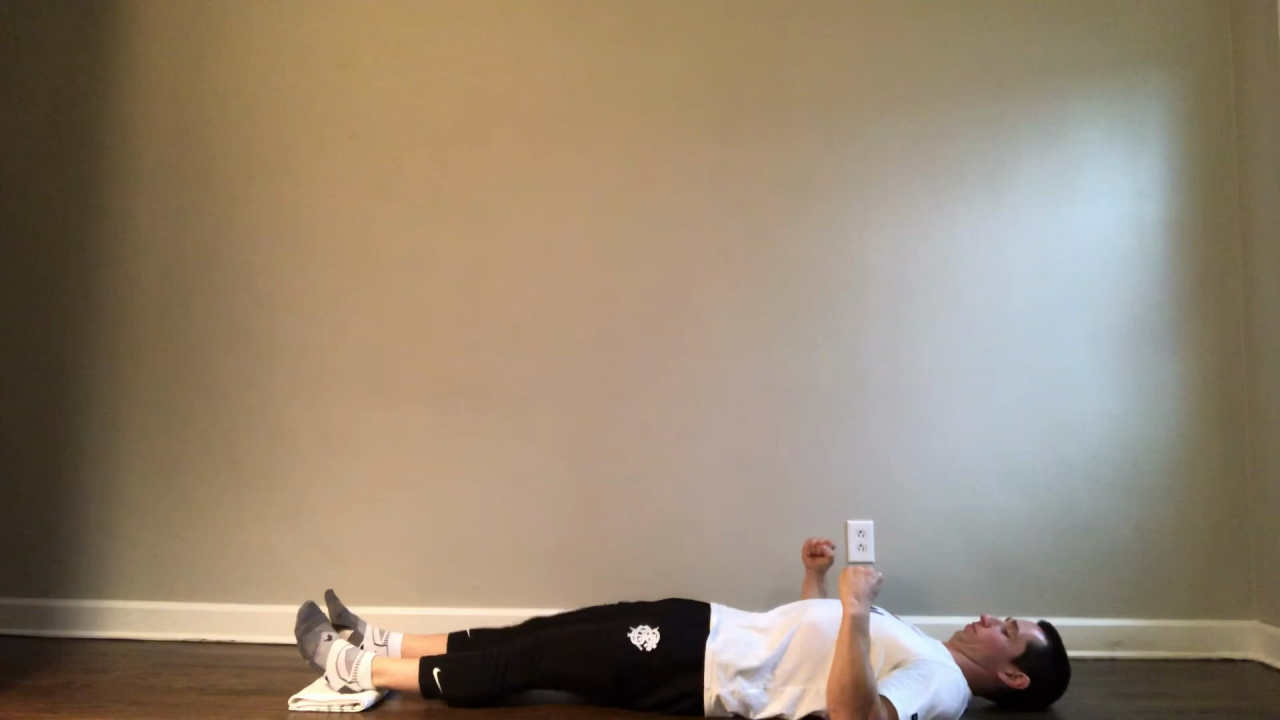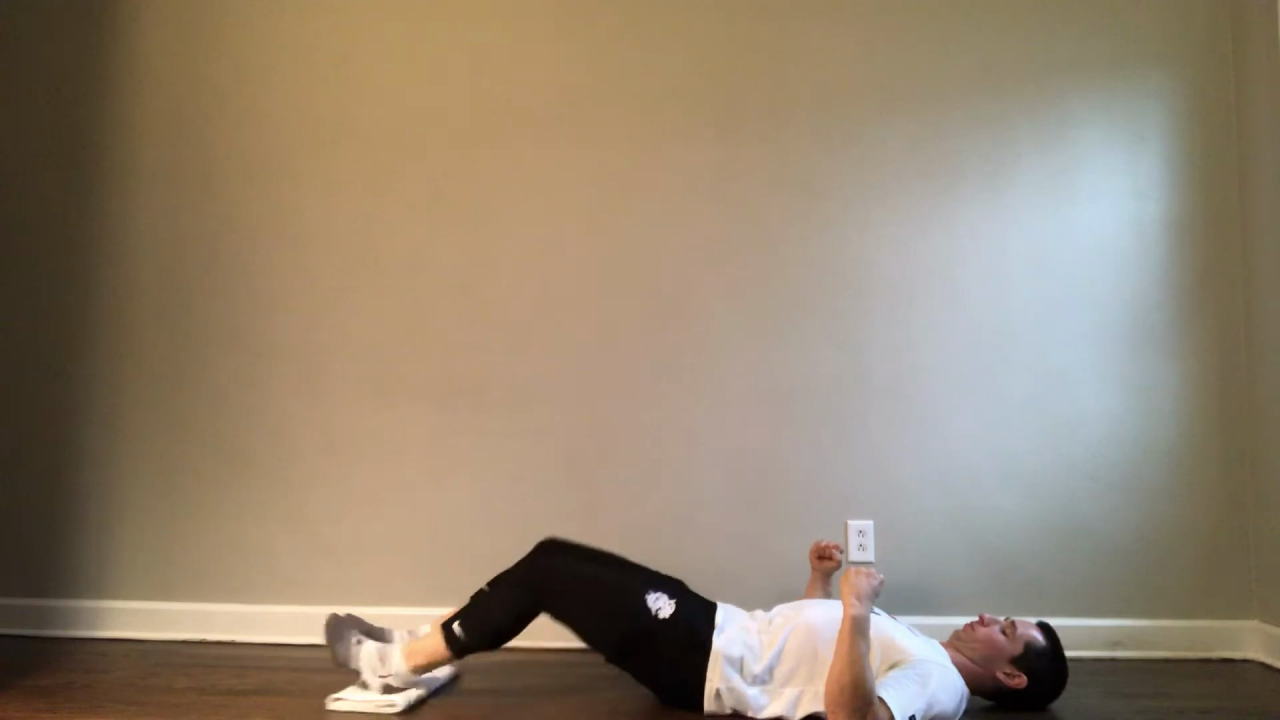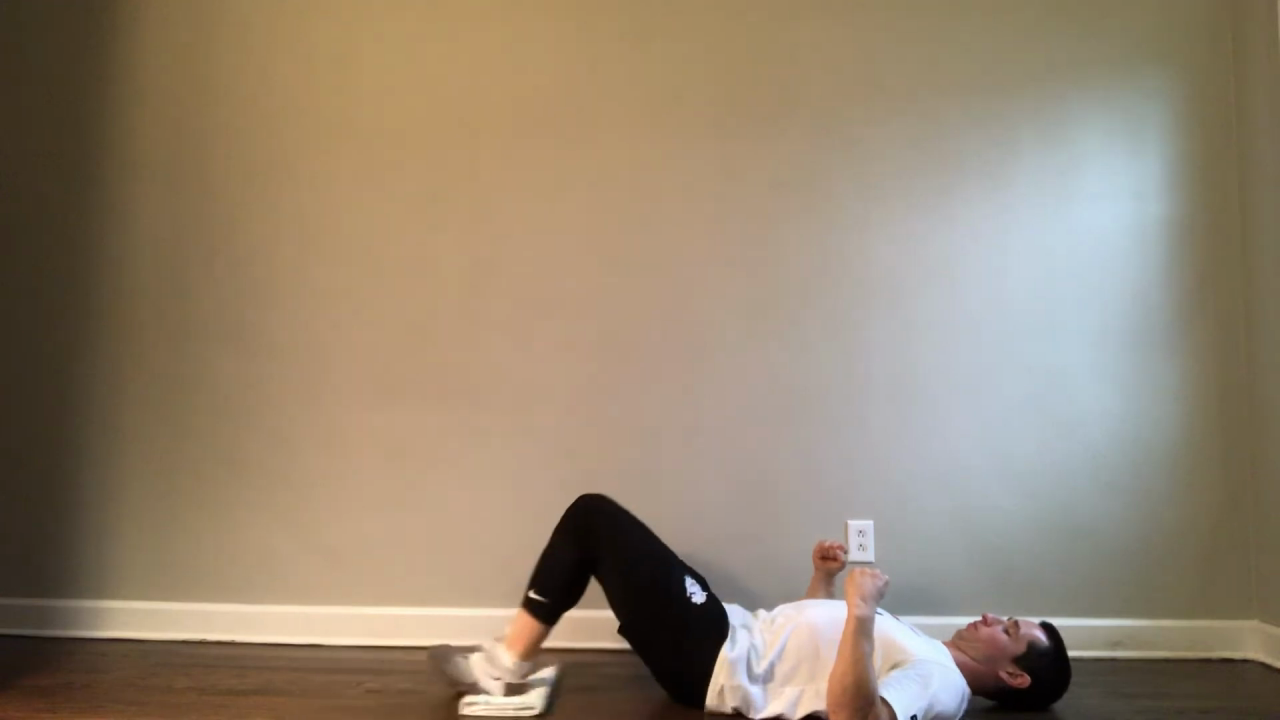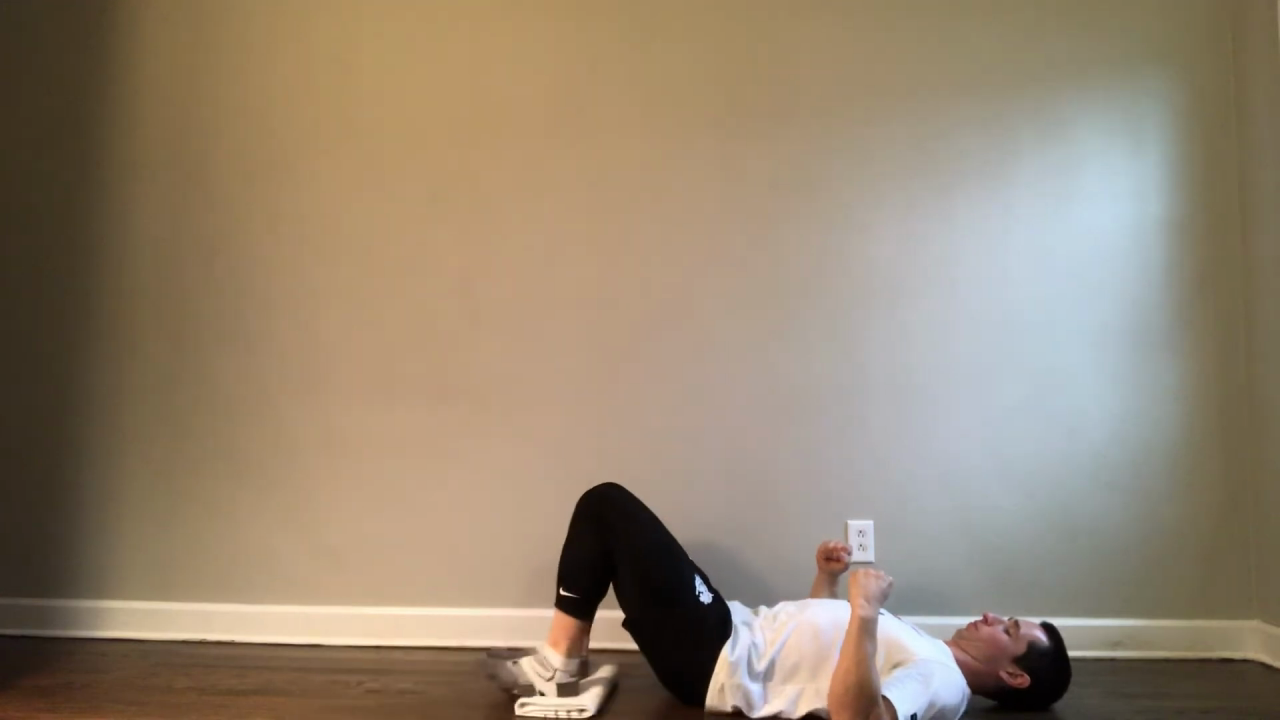
dt=0.4s
person 1, frame 1
right shoulder: (922, 650)
left wrist: (854, 609)
right wrist: (816, 578)
right hip: (716, 628)
right knee: (540, 636)
right ankle: (384, 646)
person 1, frame 2
right shoulder: (924, 655)
left wrist: (854, 610)
right wrist: (821, 580)
right hip: (720, 626)
left knee: (547, 573)
right knee: (556, 561)
right ankle: (411, 647)
person 1, frame 3
right shoulder: (925, 653)
left wrist: (860, 611)
right wrist: (824, 579)
left hip: (717, 663)
right hip: (737, 630)
left knee: (593, 517)
right knee: (593, 518)
left ankle: (507, 662)
right ankle: (507, 661)
person 1, frame 4
right shoulder: (928, 655)
left wrist: (864, 612)
right wrist: (828, 581)
left hip: (717, 663)
right hip: (735, 631)
left knee: (605, 506)
right knee: (607, 508)
left ankle: (557, 668)
right ankle: (558, 664)
